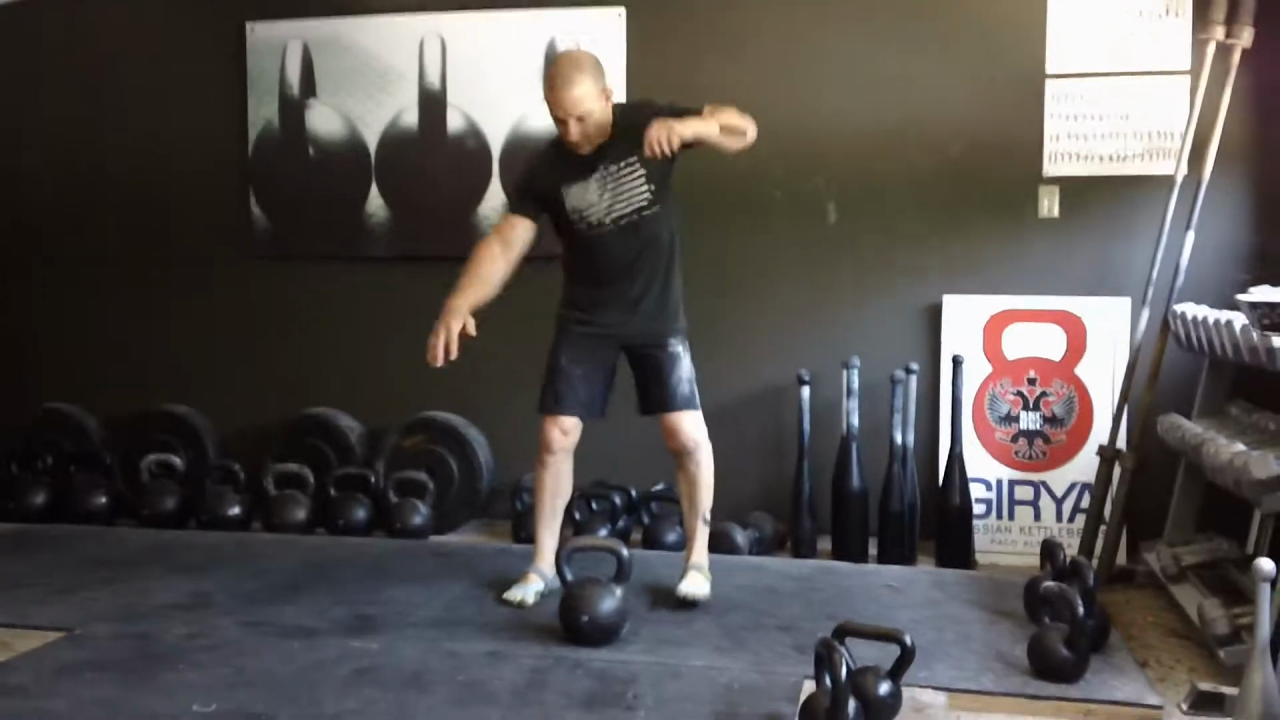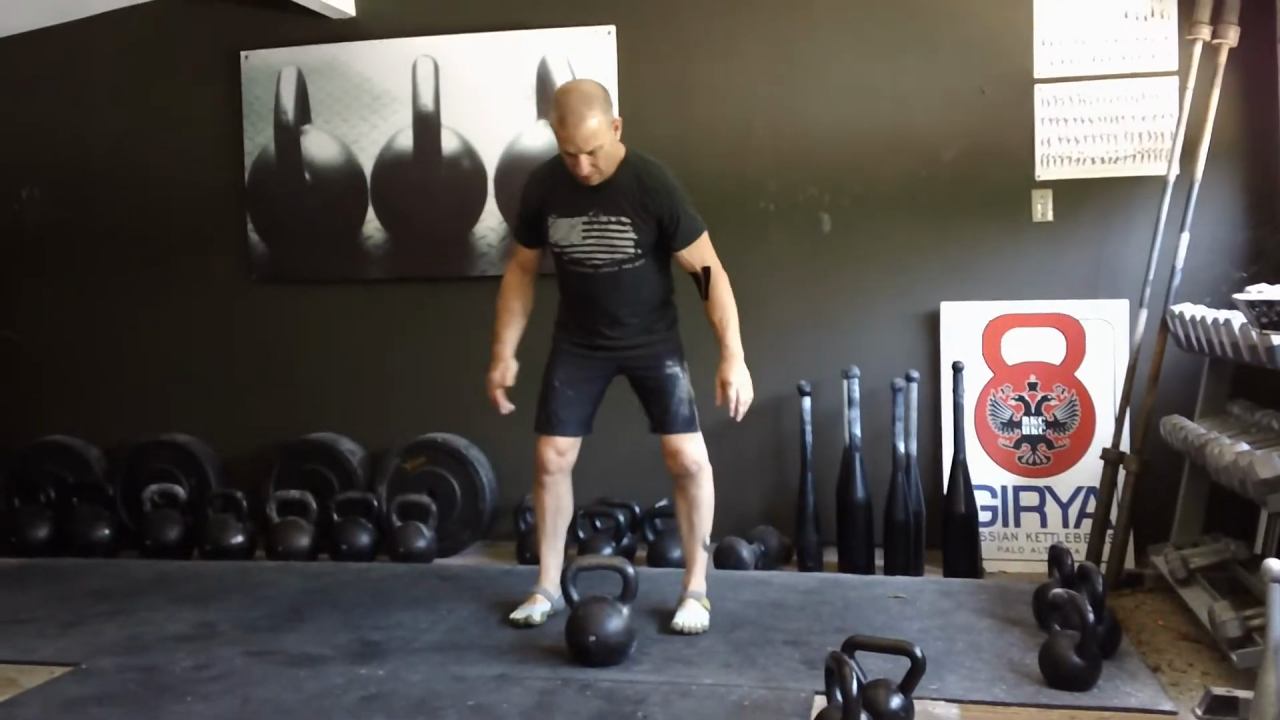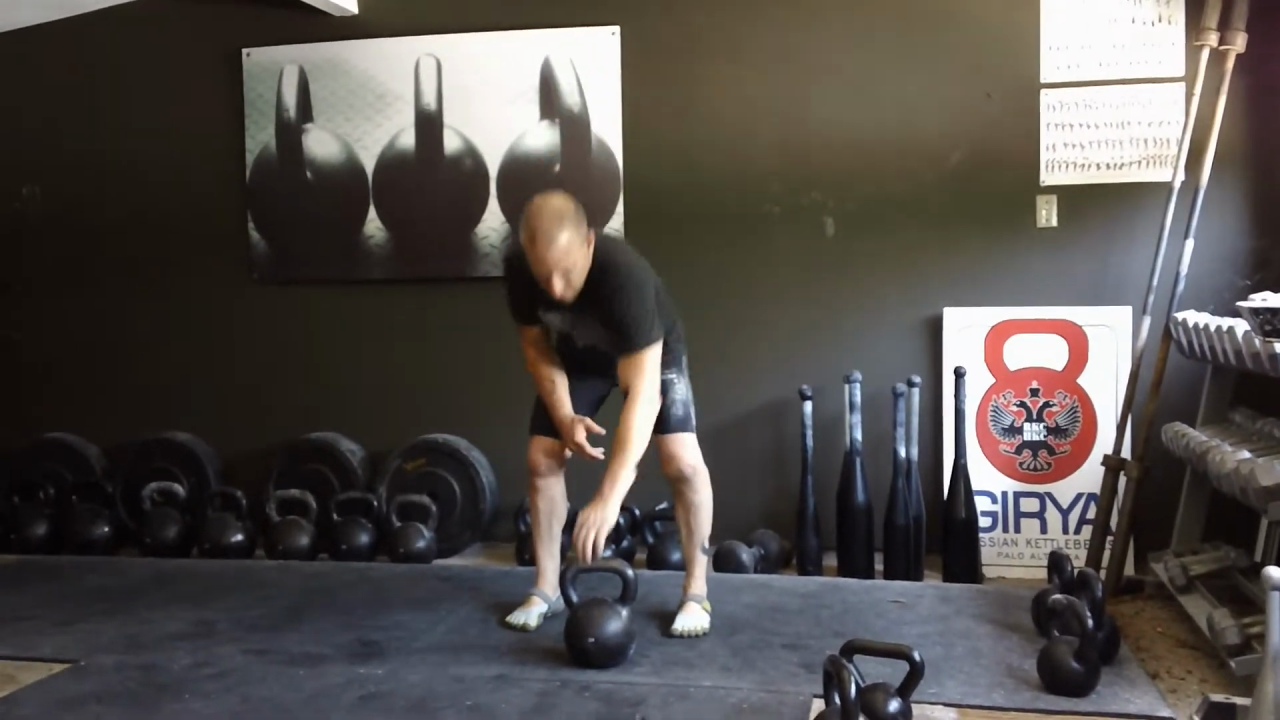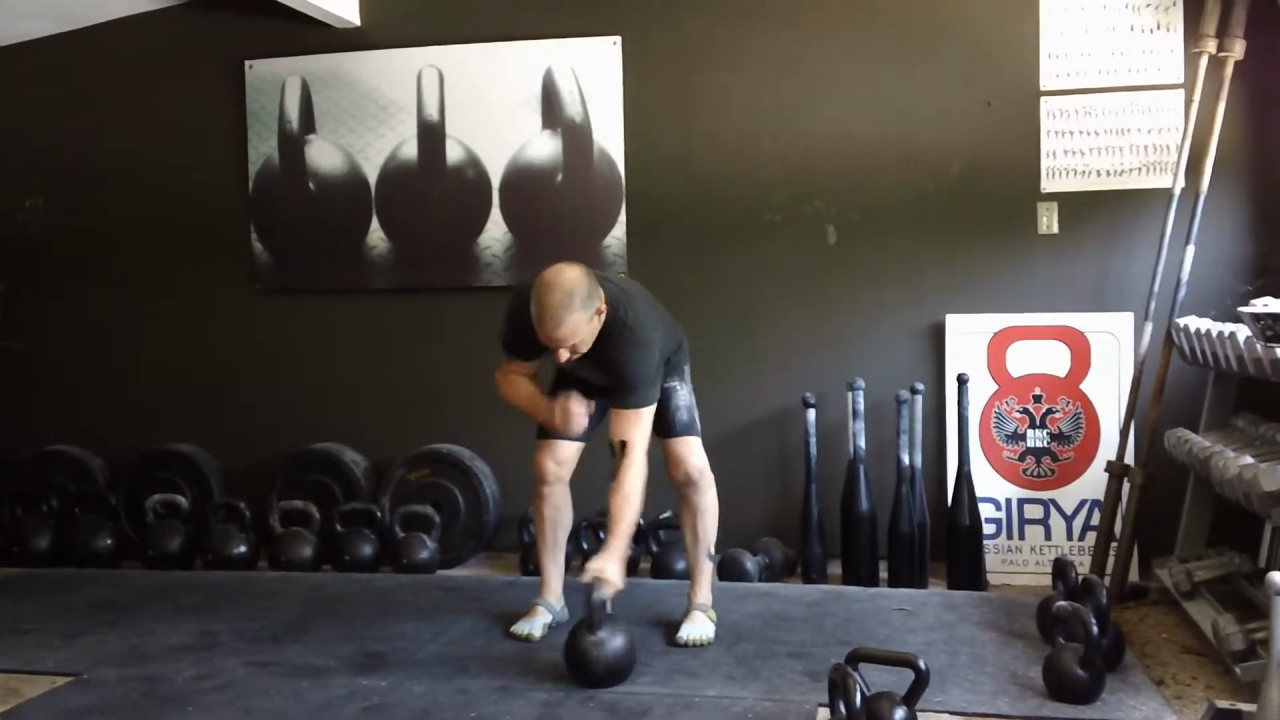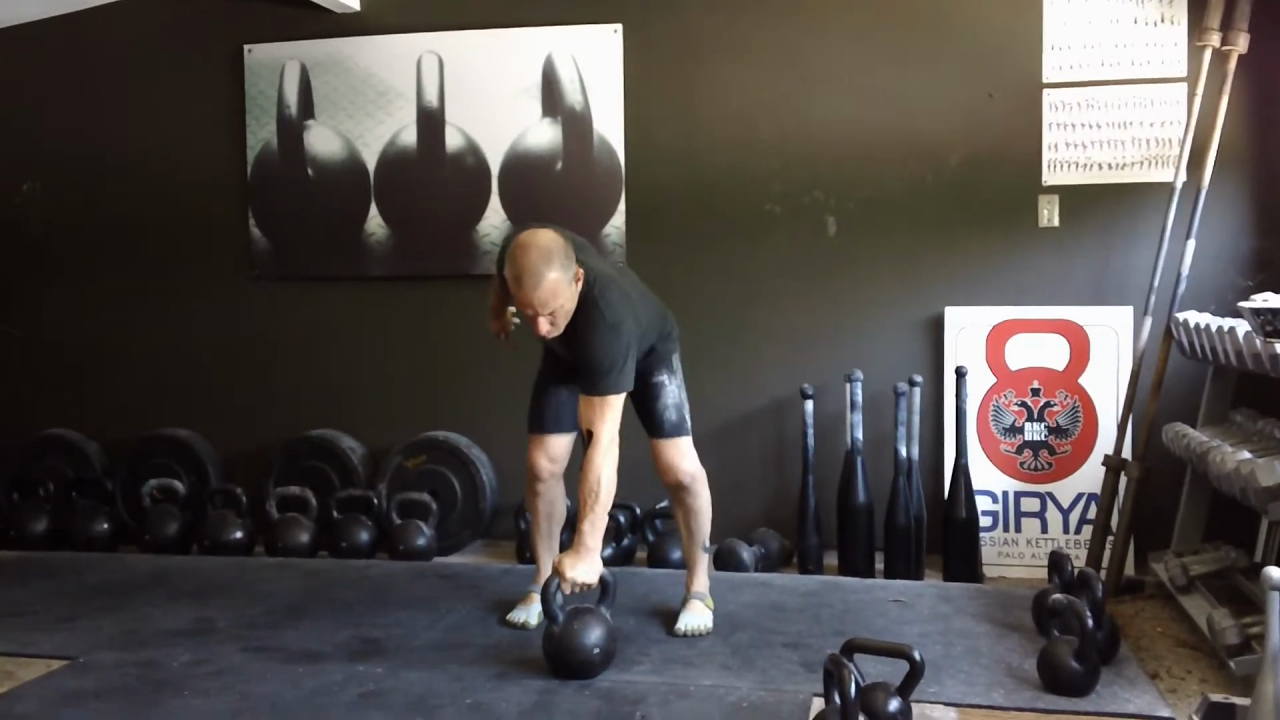
dt=1s
person 1, frame 1
left shoulder: (645, 122)
right shoulder: (547, 167)
left elbow: (742, 131)
right elbow: (506, 243)
left wrist: (690, 126)
right wrist: (458, 305)
left hip: (656, 315)
right hip: (586, 319)
left knee: (687, 435)
right knee: (556, 437)
left ankle: (697, 559)
right ankle: (543, 566)
person 1, frame 2
left shoulder: (654, 185)
right shoulder: (542, 186)
left elbow: (707, 271)
right elbow: (521, 270)
left wrist: (733, 355)
right wrist: (503, 352)
left hip: (652, 339)
right hip: (578, 342)
left knee: (687, 458)
right knee: (551, 458)
left ankle: (695, 589)
right ankle: (548, 587)
person 1, frame 3
left shoulder: (625, 278)
right shoulder: (518, 268)
left elbow: (642, 396)
right elbow: (535, 345)
left wrist: (608, 500)
right wrist: (564, 417)
left hip: (651, 356)
right hip: (576, 359)
left knee: (683, 463)
right knee: (541, 460)
left ankle: (696, 593)
right ankle: (546, 590)
person 1, frame 4
left shoulder: (636, 335)
right shoulder: (524, 308)
left elbow: (632, 454)
right elbow: (510, 376)
left wrist: (614, 552)
right wrist: (550, 413)
left hip: (661, 361)
right hip: (583, 373)
left knee: (690, 468)
right knee: (548, 469)
left ankle: (701, 603)
right ankle: (550, 599)
person 1, frame 5
left shoulder: (608, 319)
right shoulder: (520, 254)
left elbow: (603, 441)
left wrist: (587, 547)
right wrist: (497, 314)
left hip: (646, 347)
right hip: (568, 353)
left knee: (680, 470)
right knee: (542, 464)
left ankle: (698, 590)
right ankle: (543, 584)
